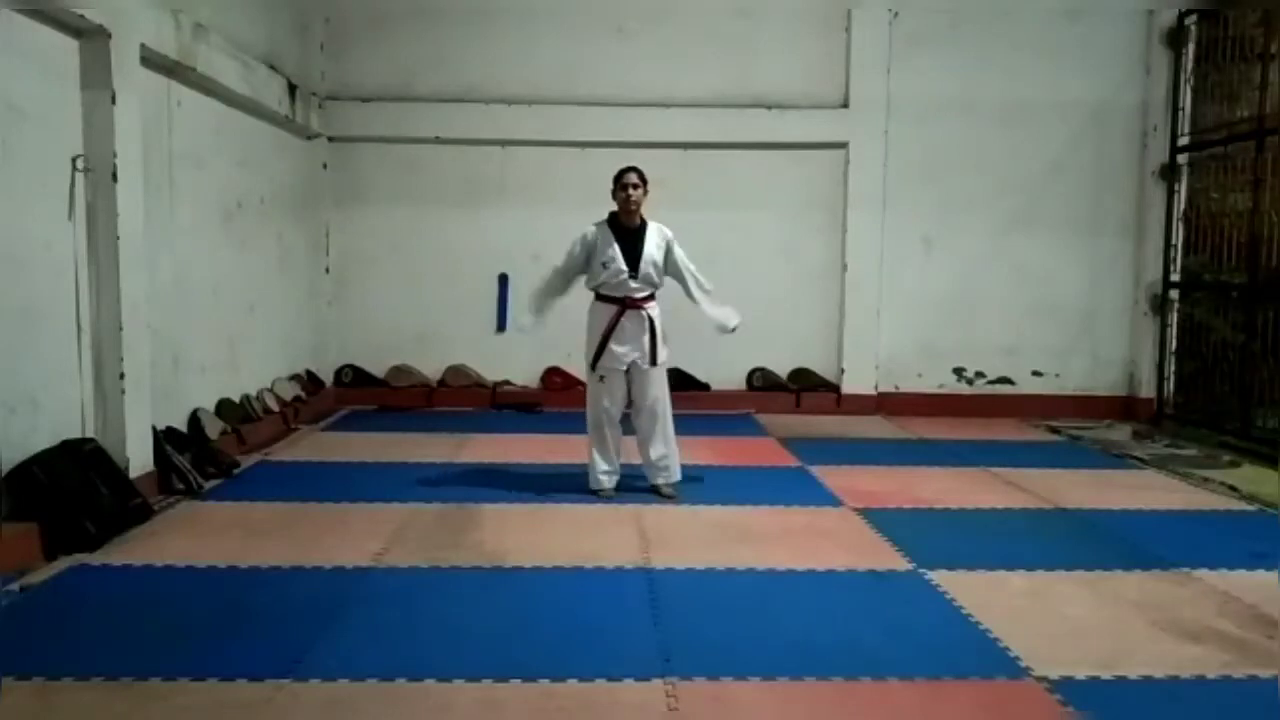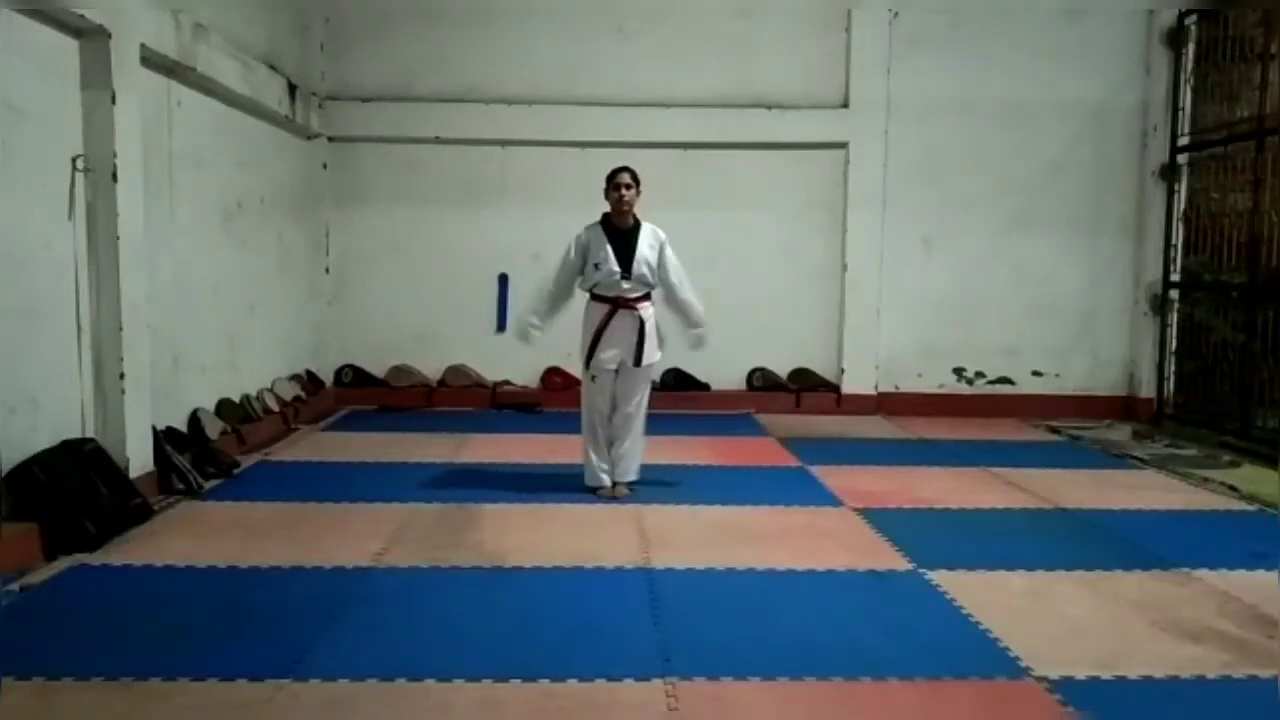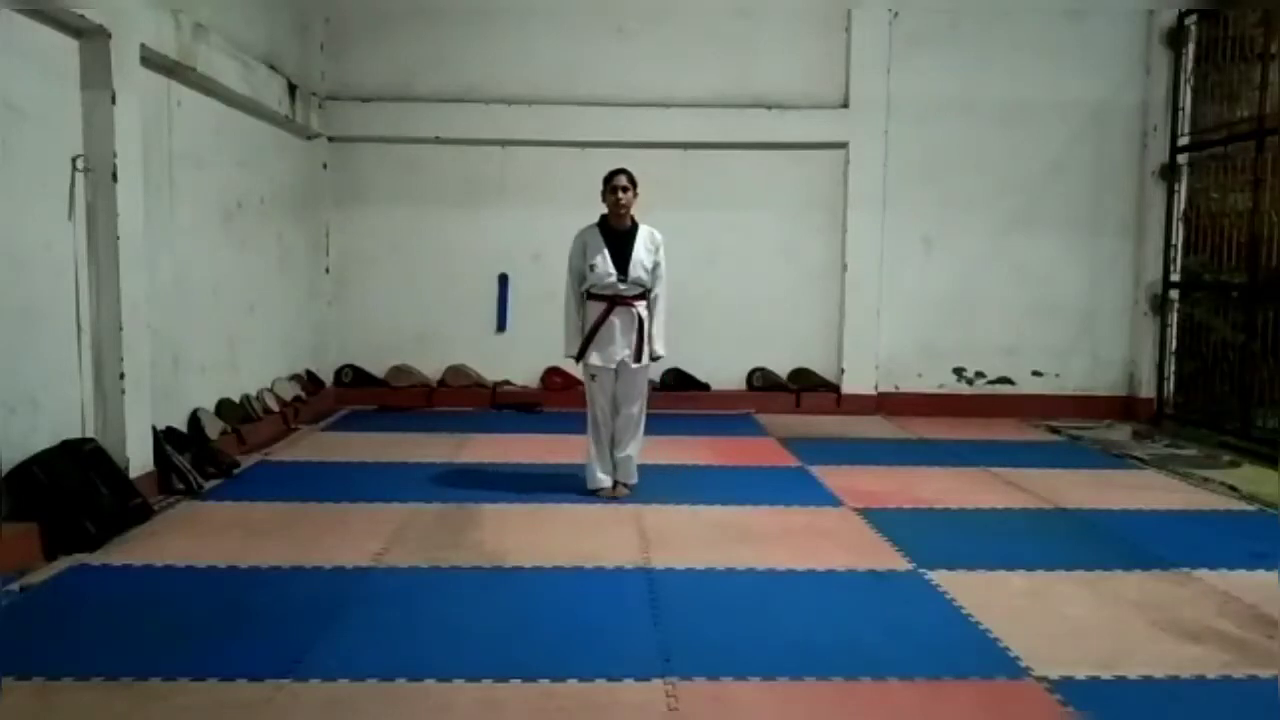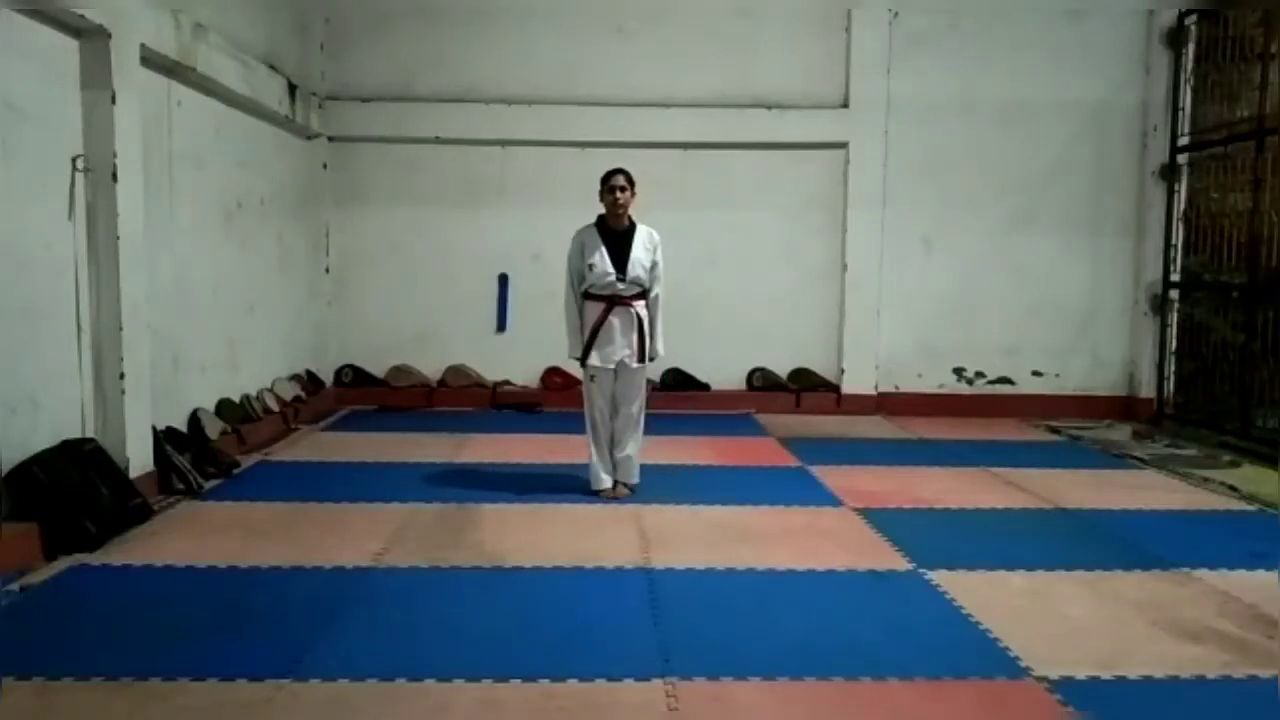
dt=0.2s
person 1, frame 1
left shoulder: (661, 236)
right shoulder: (594, 235)
left elbow: (689, 277)
right elbow: (563, 273)
left wrist: (722, 314)
right wrist: (533, 309)
left hip: (646, 325)
right hip: (608, 324)
left knee: (654, 406)
right knee: (604, 407)
left ankle: (663, 475)
right ankle: (605, 477)
person 1, frame 2
left shoulder: (655, 237)
right shoulder: (589, 237)
left elbow: (674, 283)
right elbow: (563, 280)
left wrist: (695, 323)
right wrist: (535, 320)
left hip: (639, 325)
right hip: (601, 324)
left knee: (631, 409)
right knee: (597, 407)
left ankle: (623, 475)
right ankle: (600, 475)
person 1, frame 3
left shoulder: (651, 239)
right shoulder: (586, 238)
left elbow: (657, 293)
right elbow: (574, 290)
left wrist: (655, 340)
right wrist: (574, 341)
left hip: (635, 328)
right hip: (599, 326)
left knee: (631, 408)
right knee: (600, 408)
left ankle: (623, 476)
right ankle: (601, 477)
person 1, frame 4
left shoulder: (649, 239)
right shoulder: (584, 238)
left elbow: (655, 292)
right elbow: (573, 292)
left wrist: (655, 341)
right wrist: (576, 343)
left hip: (634, 326)
right hip: (597, 327)
left knee: (630, 408)
right knee: (599, 408)
left ankle: (624, 475)
right ankle: (603, 477)
